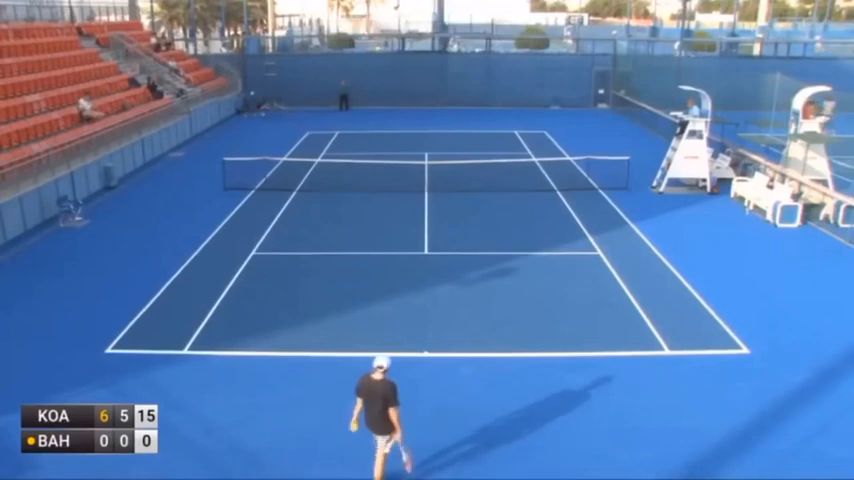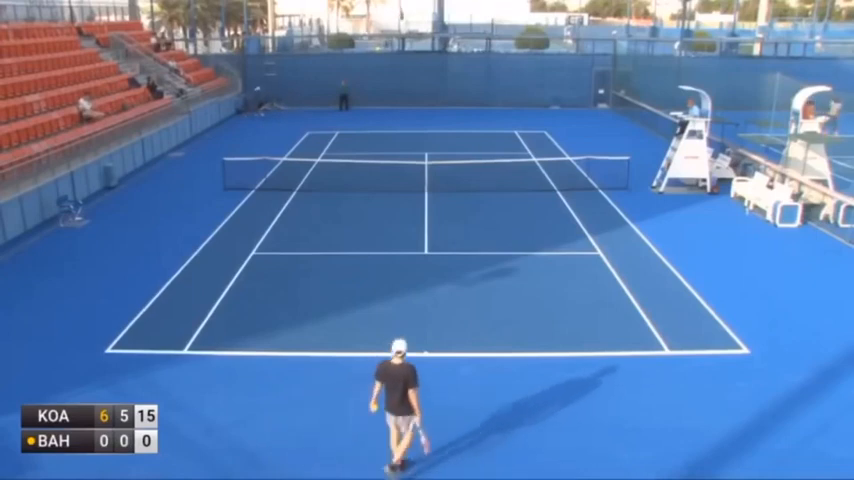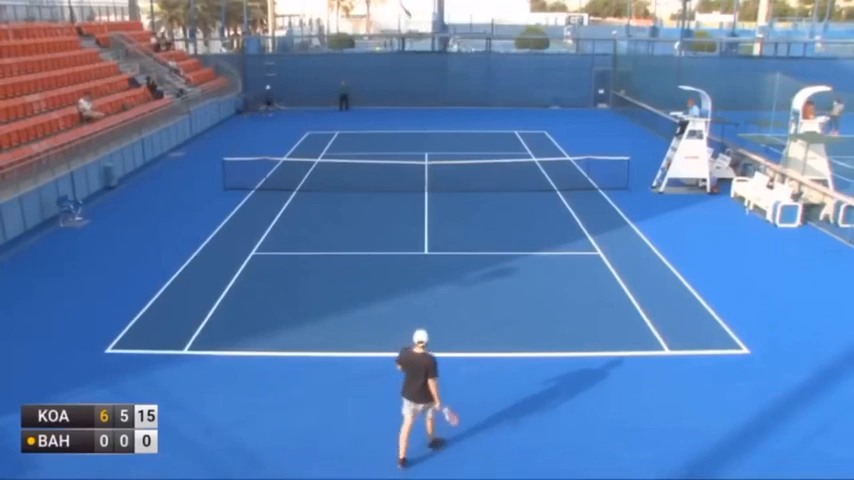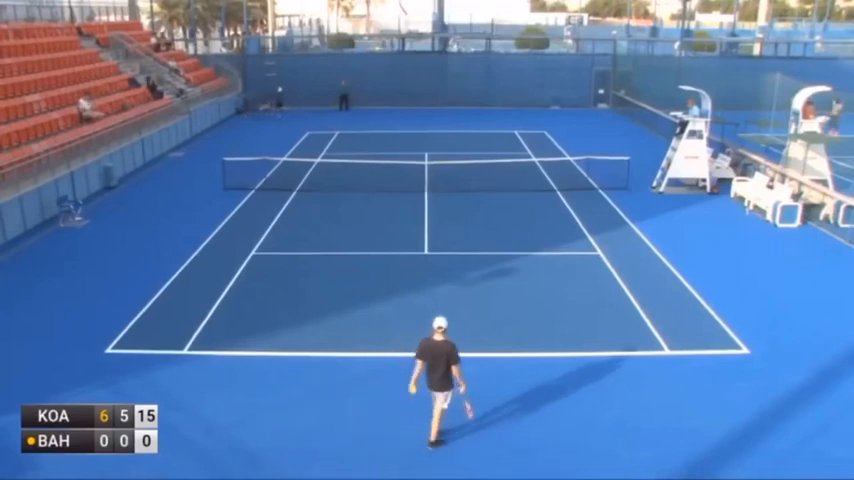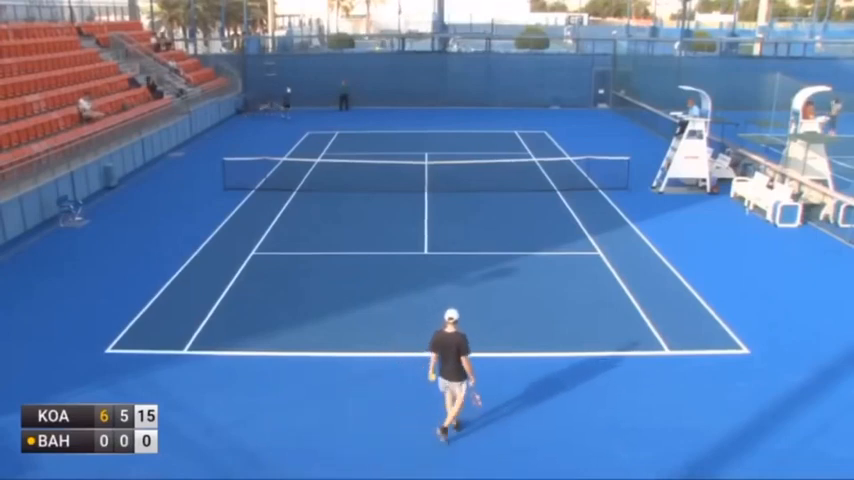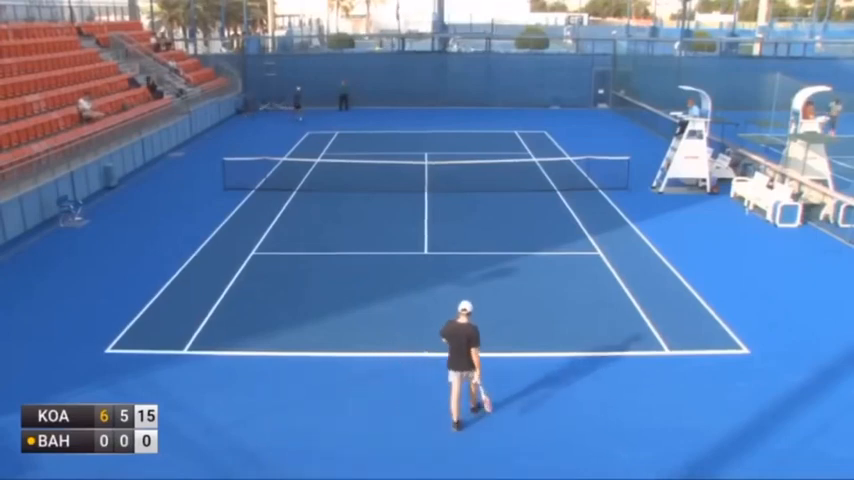
dt=0.4s
person 1, frame 1
left shoulder: (364, 380)
right shoulder: (389, 386)
left elbow: (359, 401)
right elbow: (393, 411)
left wrist: (355, 418)
right wrist: (398, 430)
left hip: (370, 423)
right hip: (385, 427)
left knee: (380, 449)
right knee: (381, 456)
person 1, frame 2
left shoulder: (383, 366)
right shoulder: (409, 369)
left elbow: (378, 385)
right elbow: (412, 393)
left wrist: (373, 400)
right wrist: (418, 412)
left hip: (390, 407)
right hip: (406, 410)
left knee: (394, 432)
right knee: (408, 437)
left ankle: (398, 462)
right ankle: (393, 464)
person 1, frame 3
left shoulder: (405, 353)
right shoulder: (430, 360)
left elbow: (400, 367)
right elbow: (432, 382)
right wrist: (438, 400)
left hip: (408, 395)
right hip: (425, 398)
left knee: (406, 425)
right knee: (429, 418)
left ankle: (401, 459)
right ankle: (432, 441)
person 1, frame 4
left shoulder: (424, 343)
right shoulder: (450, 347)
left elbow: (419, 364)
right elbow: (455, 368)
left wrist: (413, 381)
right wrist: (462, 383)
left hip: (430, 382)
right hip: (444, 385)
left knee: (436, 406)
right knee: (438, 412)
left ankle: (435, 431)
right ankle: (433, 440)
person 1, frame 5
left shoulder: (437, 335)
right shoulder: (461, 337)
left elbow: (433, 355)
right elbow: (465, 360)
left wrist: (431, 370)
right wrist: (471, 376)
left hip: (444, 373)
right hip: (458, 375)
left knee: (449, 397)
right knee: (459, 402)
left ankle: (454, 423)
right ankle: (444, 427)
person 1, frame 6
left shoulder: (449, 325)
right shoulder: (472, 329)
left elbow: (444, 339)
right elbow: (474, 351)
right wrist: (478, 369)
left hip: (453, 364)
right hip: (469, 365)
left knee: (455, 392)
right knee: (473, 384)
left ankle: (456, 421)
right ankle: (474, 406)
